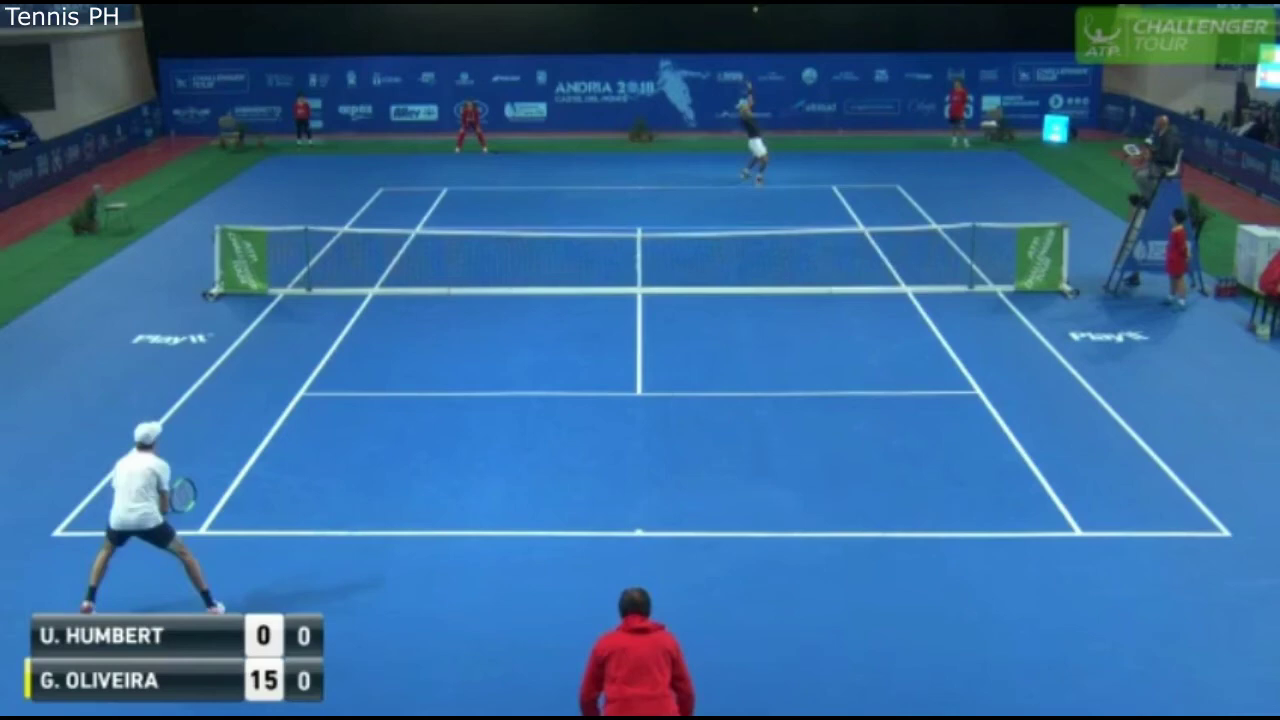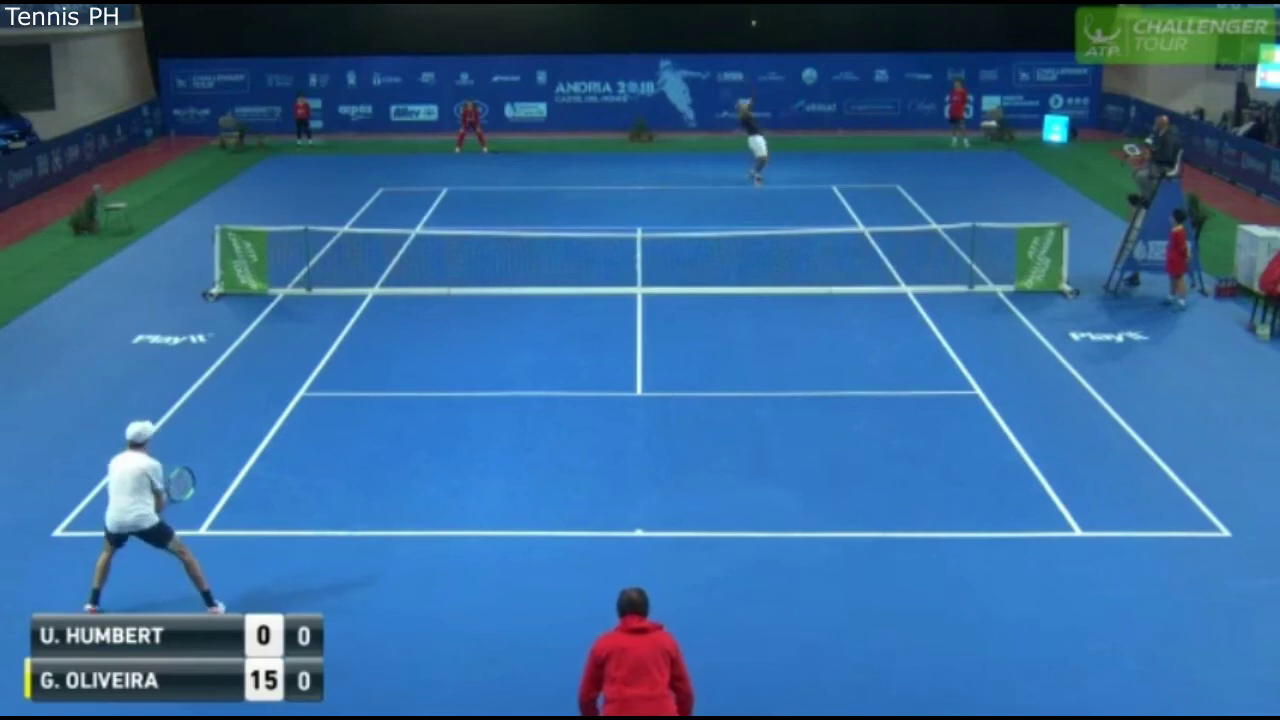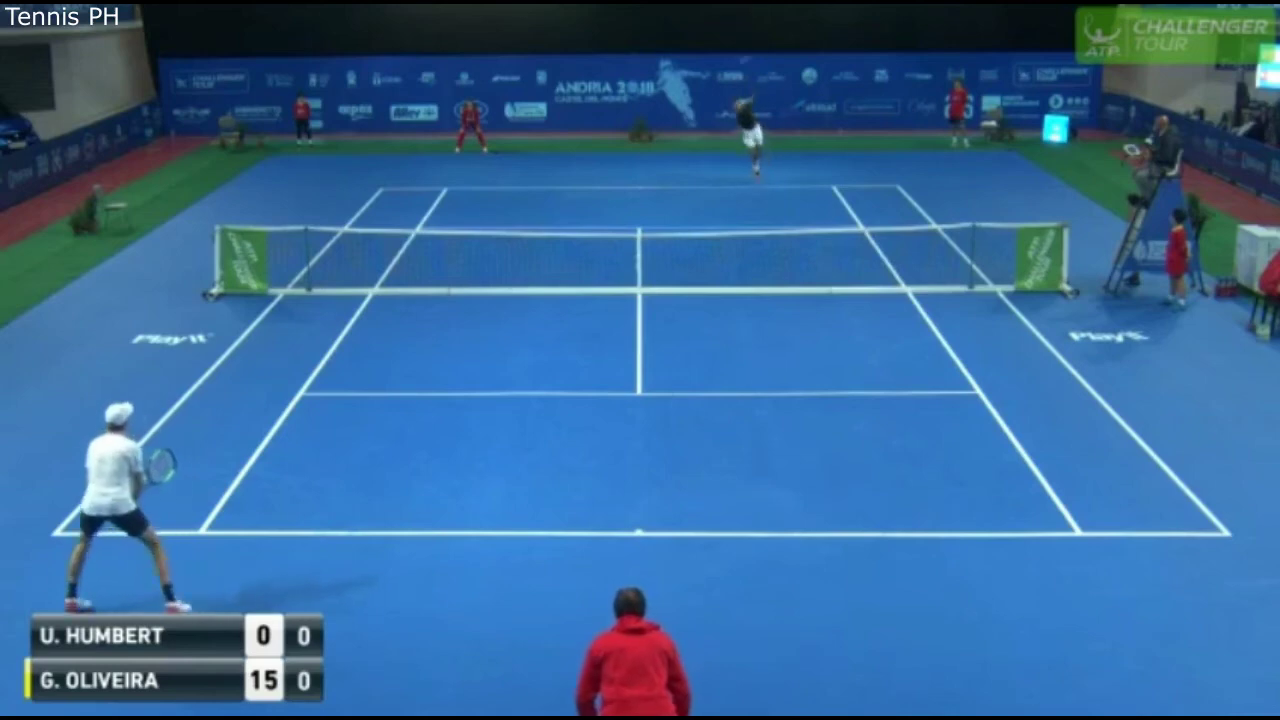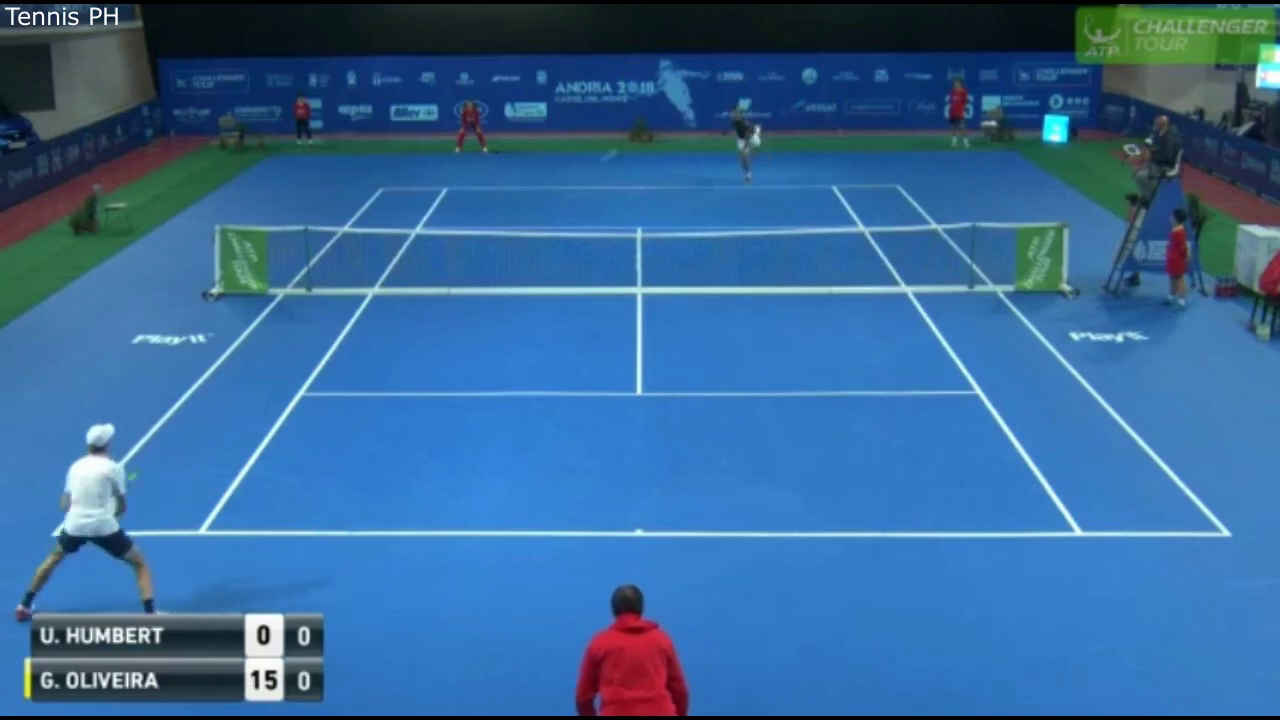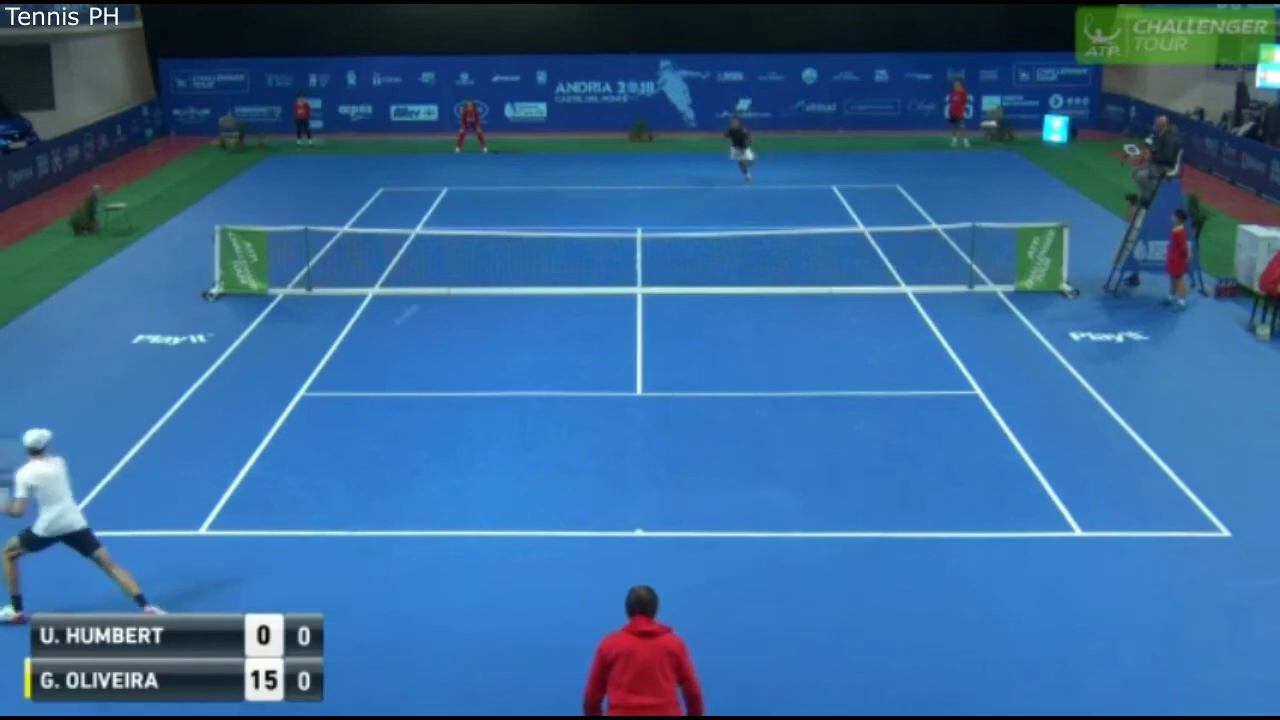
dt=0.2s
person 1, frame 1
left shoulder: (121, 463)
right shoulder: (160, 465)
right elbow: (164, 506)
right wrist: (157, 515)
left hip: (119, 519)
right hip: (148, 519)
left knee: (105, 552)
right knee: (184, 554)
left ankle: (88, 602)
right ankle: (211, 605)
person 1, frame 2
left shoulder: (114, 462)
right shoulder: (152, 465)
right elbow: (159, 504)
right wrist: (157, 507)
left hip: (115, 521)
right hip: (144, 520)
left knee: (108, 551)
right knee: (184, 554)
left ankle: (93, 603)
right ankle: (211, 603)
person 1, frame 3
left shoulder: (94, 445)
right shoulder: (131, 447)
right elbow: (138, 484)
right wrist: (130, 498)
left hip: (92, 506)
right hip: (121, 506)
left knee: (83, 544)
right knee: (155, 546)
left ankle: (72, 598)
right ankle: (170, 600)
person 1, frame 4
left shoulder: (75, 467)
right shoulder: (115, 468)
left elbow: (66, 505)
right elbow: (122, 507)
left hip: (75, 526)
right hip: (105, 527)
left knee: (54, 559)
right knee: (140, 564)
left ankle: (24, 606)
right ankle: (150, 613)
person 1, frame 5
left shoulder: (24, 473)
right shoulder: (58, 463)
left elbow: (18, 511)
left hip: (46, 528)
right hip: (75, 525)
right knee: (109, 565)
left ankle: (16, 610)
right ankle: (146, 606)
